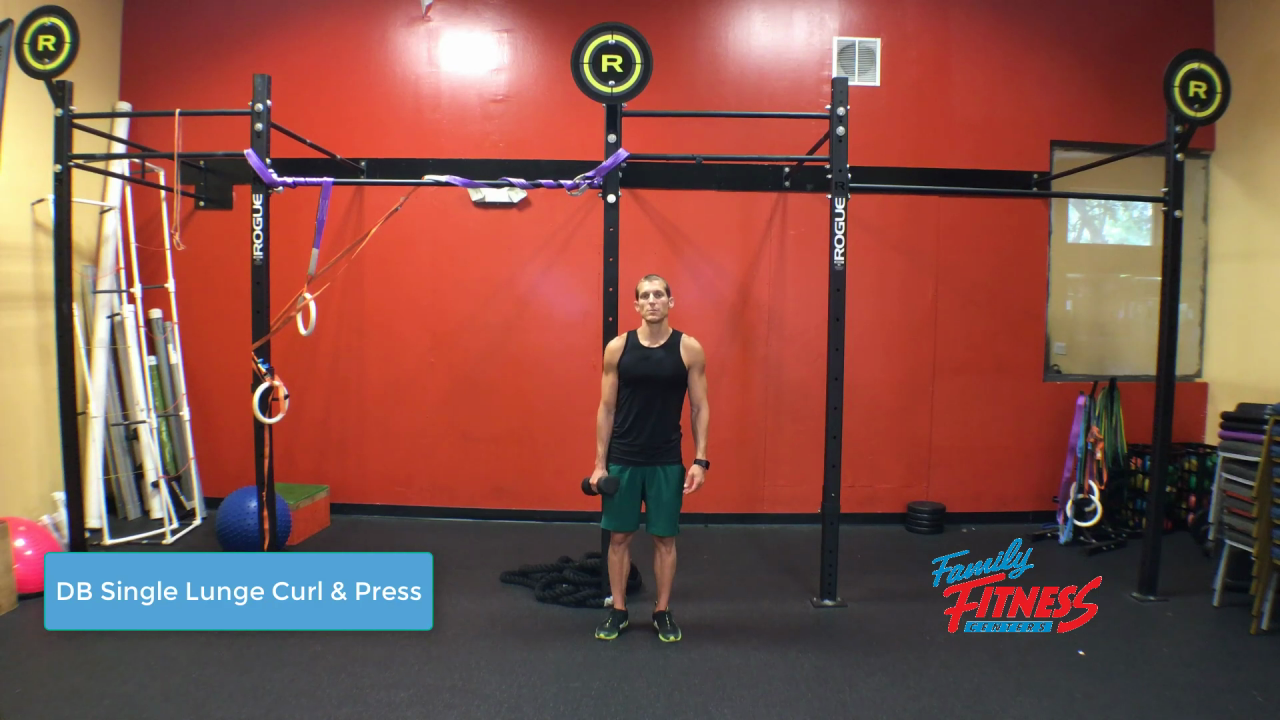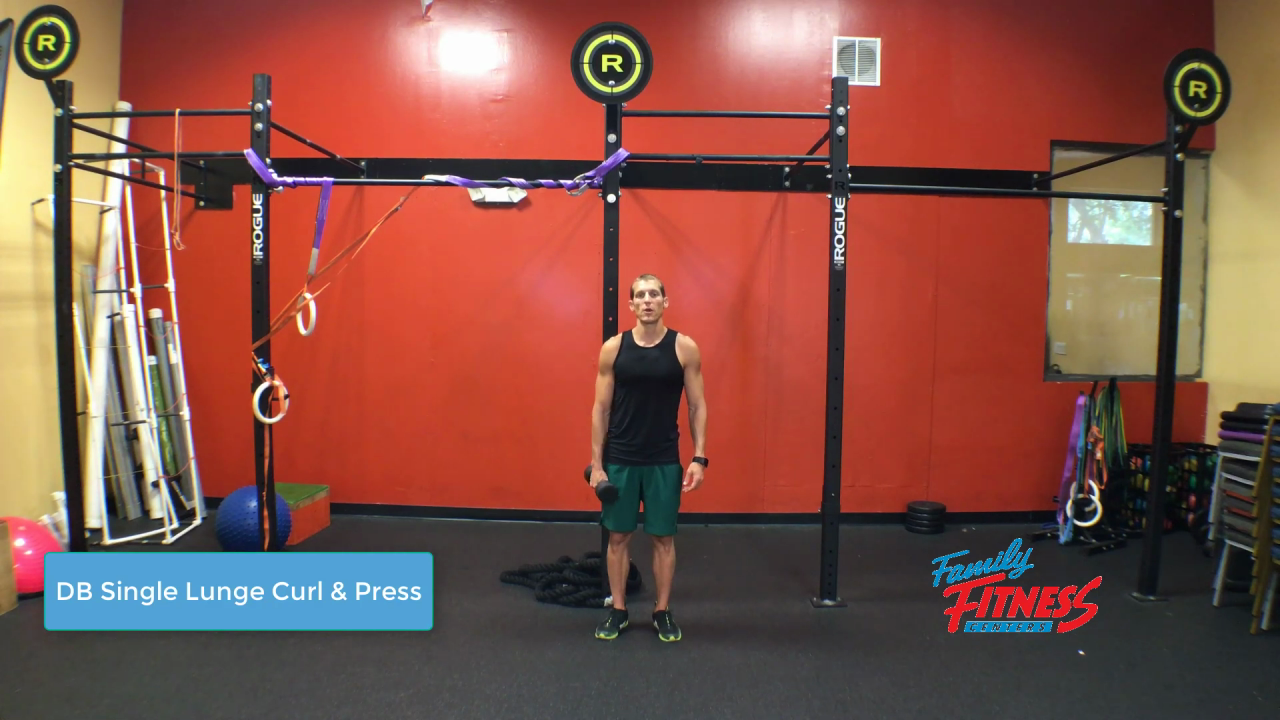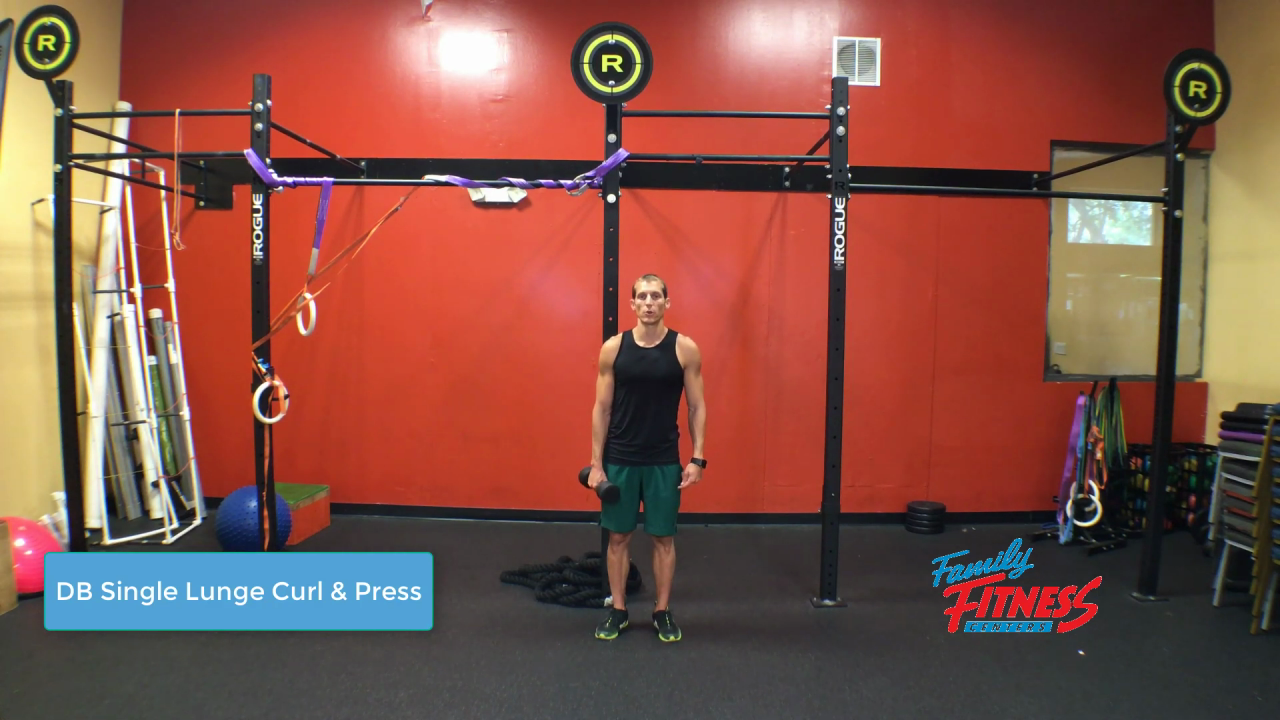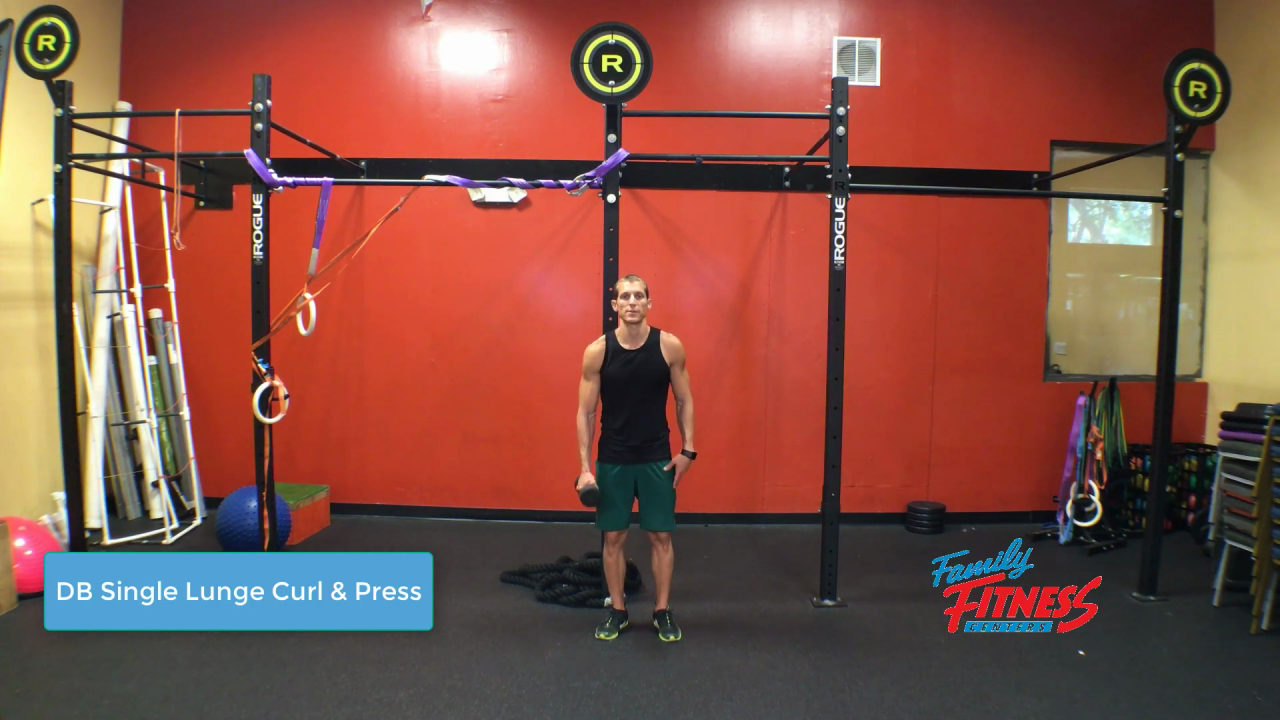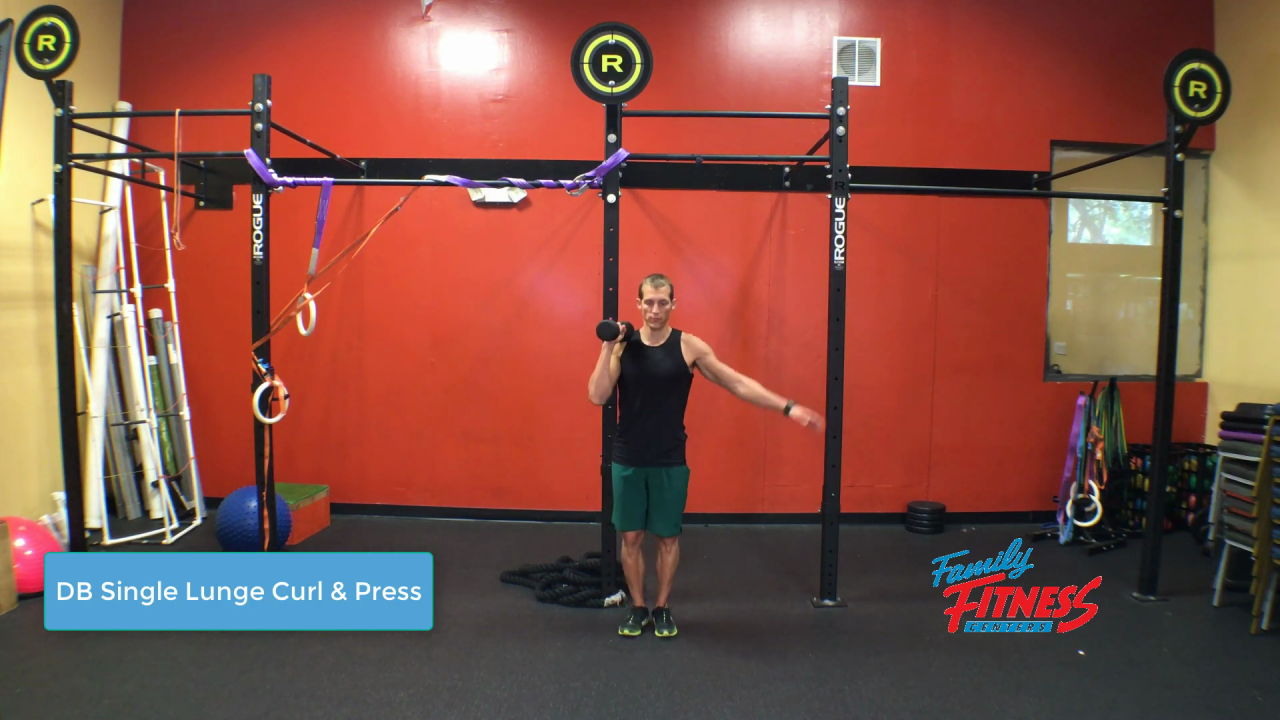
dt=1s
person 1, frame 1
left shoulder: (689, 349)
right shoulder: (617, 347)
left elbow: (700, 407)
right elbow: (607, 408)
left wrist: (700, 460)
right wrist: (599, 462)
left hip: (667, 461)
right hip: (622, 459)
left knee: (665, 538)
right knee: (619, 536)
left ankle: (662, 612)
right ankle: (618, 611)
person 1, frame 2
left shoulder: (684, 347)
right shoulder: (613, 348)
left elbow: (697, 406)
right elbow: (601, 408)
left wrist: (699, 458)
right wrist: (595, 462)
left hip: (664, 460)
right hip: (619, 459)
left knee: (663, 537)
right knee: (618, 536)
left ankle: (662, 612)
right ankle: (618, 611)
person 1, frame 3
left shoulder: (685, 348)
right shoulder: (613, 348)
left elbow: (697, 407)
right elbow: (602, 408)
left wrist: (698, 458)
right wrist: (596, 463)
left hip: (664, 461)
right hip: (619, 459)
left knee: (663, 538)
right knee: (617, 536)
left ankle: (662, 612)
right ankle: (618, 611)
person 1, frame 4
left shoulder: (669, 345)
right shoulder: (597, 351)
left elbow: (684, 400)
right elbow: (585, 411)
left wrist: (688, 449)
right wrist: (586, 467)
left hip: (657, 458)
right hip: (612, 459)
left knee: (661, 535)
right knee: (613, 536)
left ankle: (662, 611)
right ankle: (618, 610)
person 1, frame 5
left shoulder: (689, 346)
right shoulder: (622, 345)
left elbow: (739, 383)
right elbow: (597, 396)
left wrist: (787, 407)
right wrist: (608, 349)
left hip: (669, 461)
right hip: (627, 460)
left knee: (667, 536)
right knee: (630, 535)
left ankle: (661, 608)
right ankle: (637, 606)
